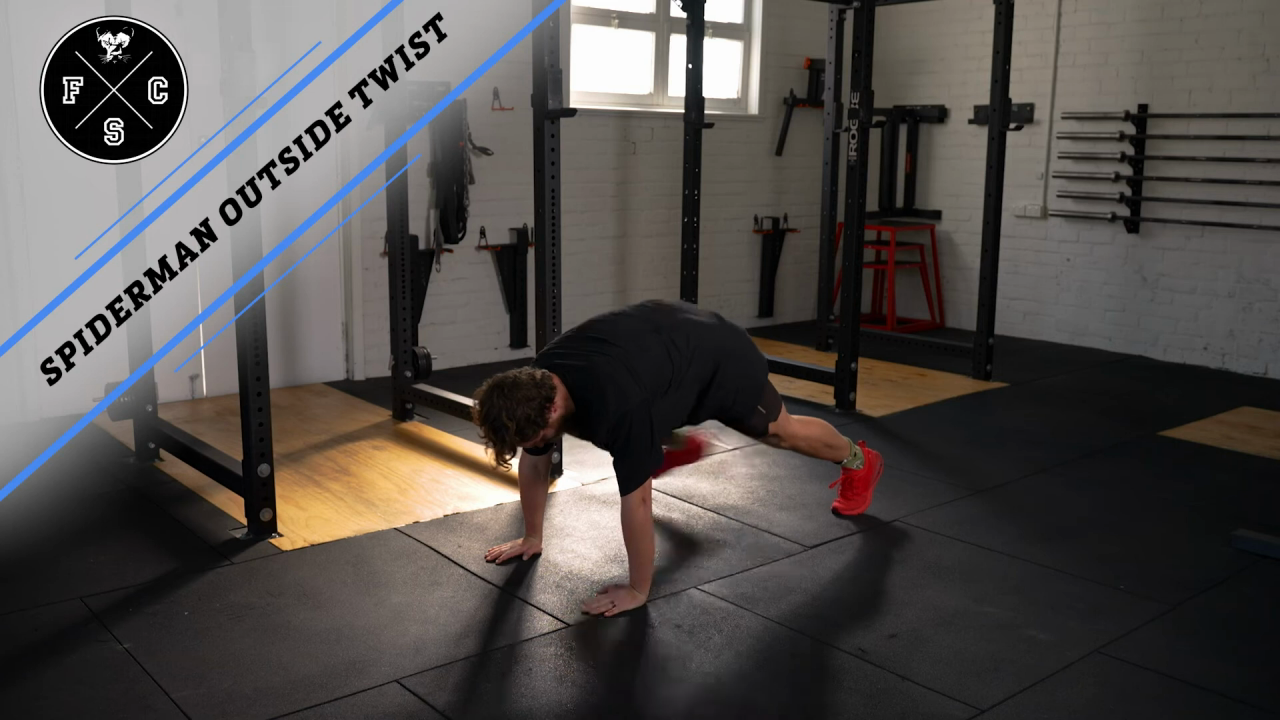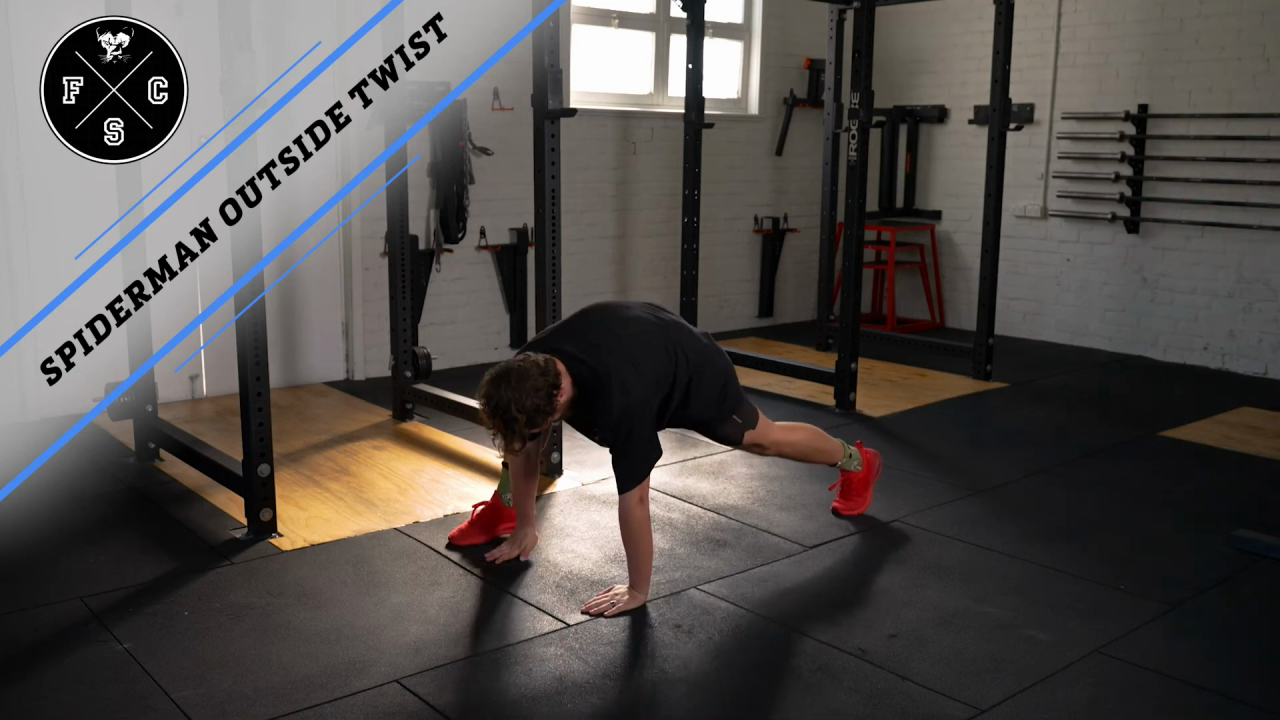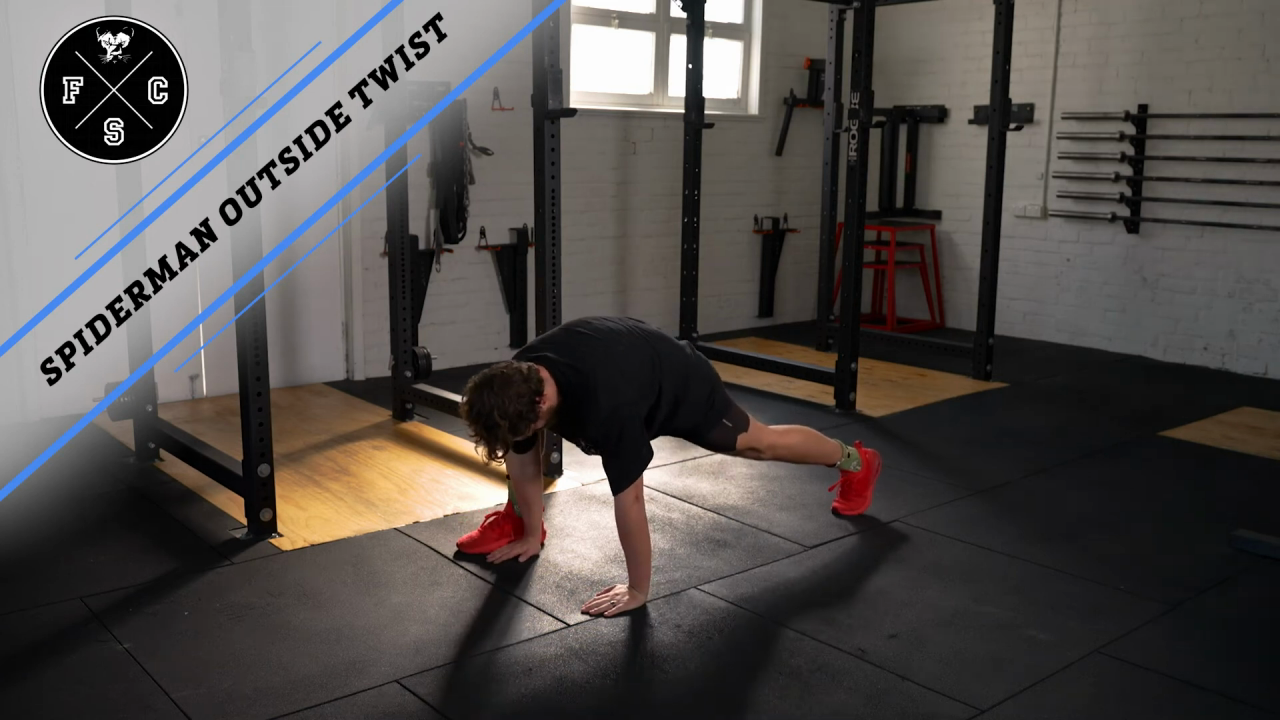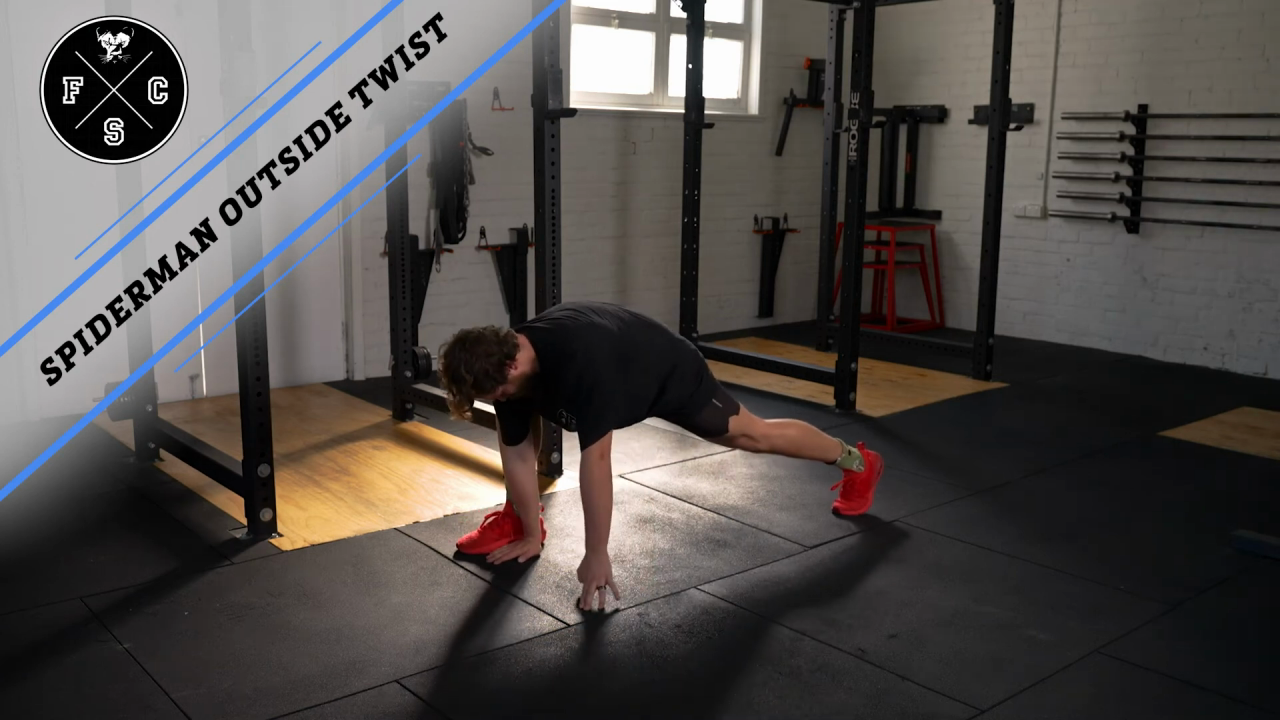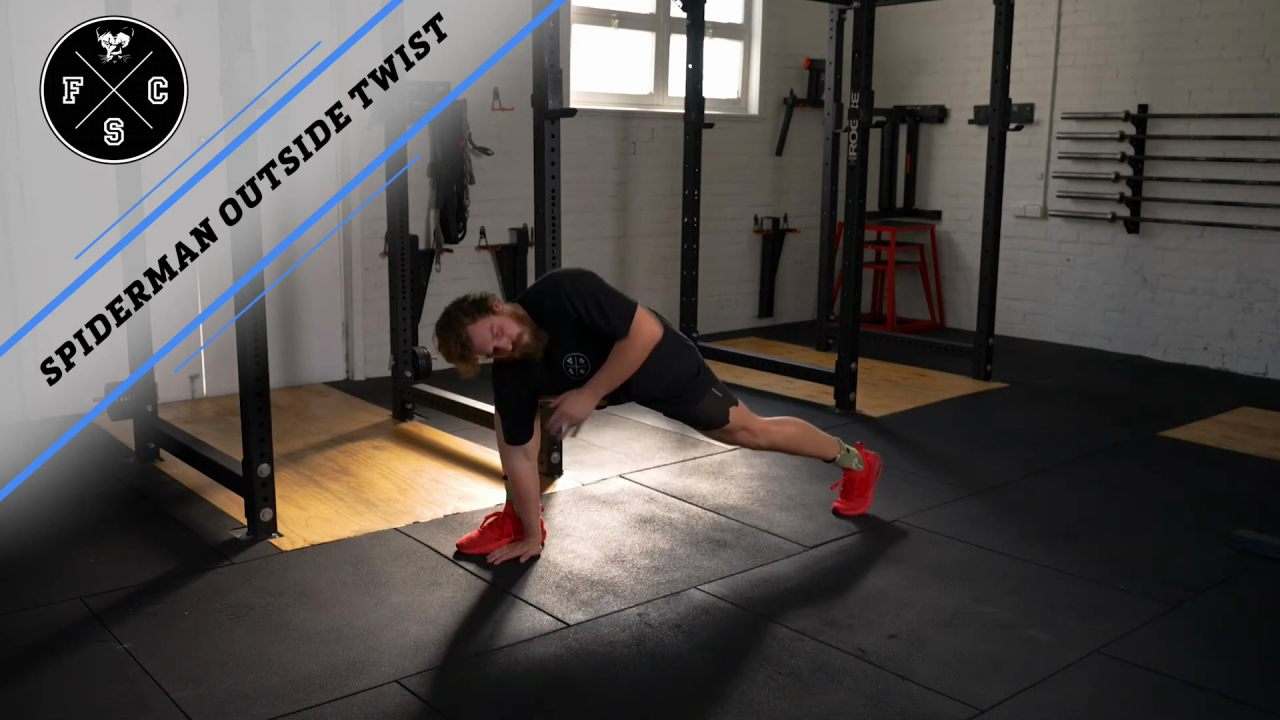
dt=1s
person 1, frame 1
left shoulder: (615, 406)
right shoulder: (536, 386)
left elbow: (636, 501)
right elbow: (533, 463)
left wrist: (638, 589)
right wrist: (532, 536)
left hip: (722, 359)
right hip: (666, 336)
left knee: (780, 432)
left ankle: (858, 461)
right ankle: (679, 443)
person 1, frame 2
left shoulder: (618, 400)
right shoulder: (527, 375)
left elbow: (634, 500)
right elbow: (524, 447)
left wrist: (637, 590)
right wrist: (524, 526)
left hip: (697, 374)
right hip: (641, 340)
left knee: (762, 438)
left ankle: (855, 462)
right ankle: (505, 508)
person 1, frame 3
left shoulder: (604, 405)
right shoulder: (517, 383)
left elbow: (628, 500)
right elbow: (523, 462)
left wrist: (638, 589)
right wrist: (530, 534)
left hip: (682, 385)
right hip: (628, 356)
left knee: (759, 443)
left ankle: (855, 461)
right ankle: (515, 519)
person 1, frame 4
left shoulder: (581, 362)
right shoulder: (507, 361)
left elbow: (596, 461)
right elbow: (517, 453)
left wrist: (597, 555)
right wrist: (530, 534)
left hip: (671, 373)
right hip: (625, 371)
left knee: (751, 434)
right knee: (523, 427)
left ankle: (856, 461)
right ankle: (514, 519)
person 1, frame 5
left shoulder: (566, 292)
right shoulder: (509, 368)
left elbow: (647, 330)
right elbow: (520, 451)
left wrist: (589, 394)
right wrist: (530, 535)
left hip: (667, 367)
left knee: (751, 431)
right knee: (514, 418)
left ankle: (853, 459)
right ankle: (515, 516)
